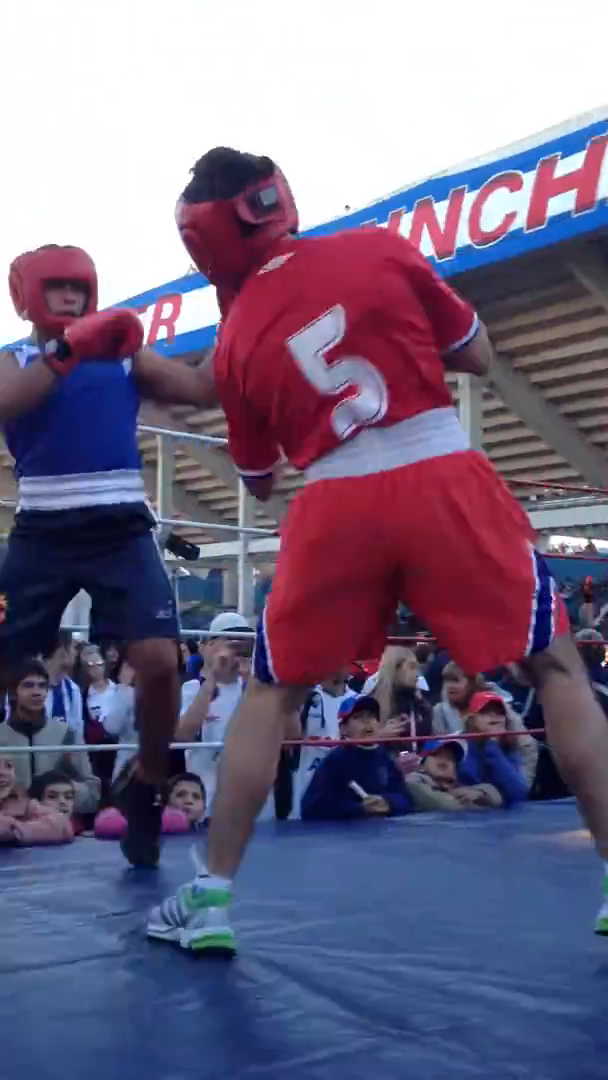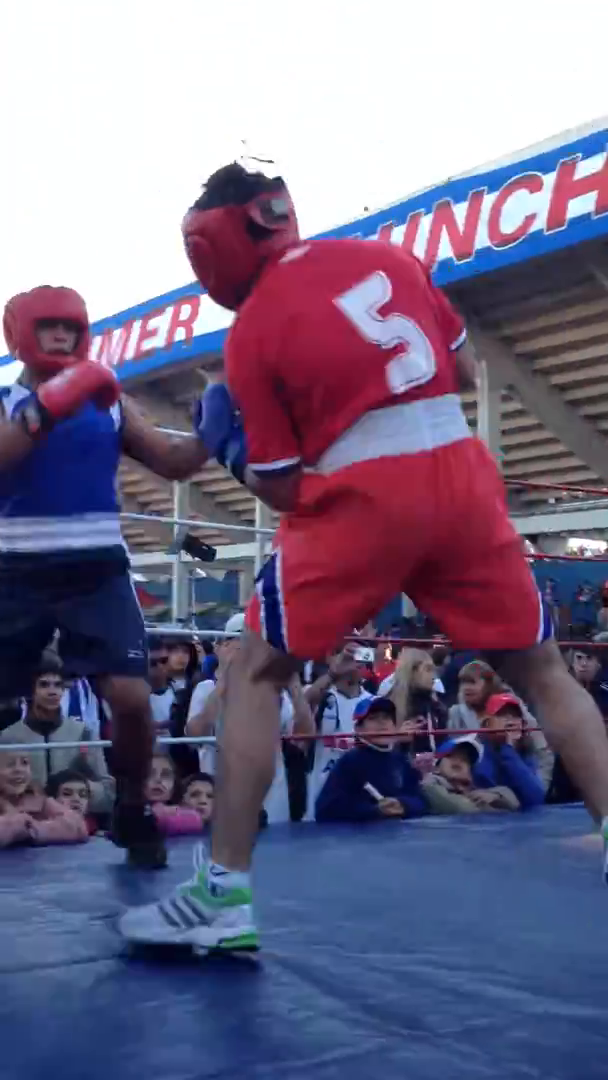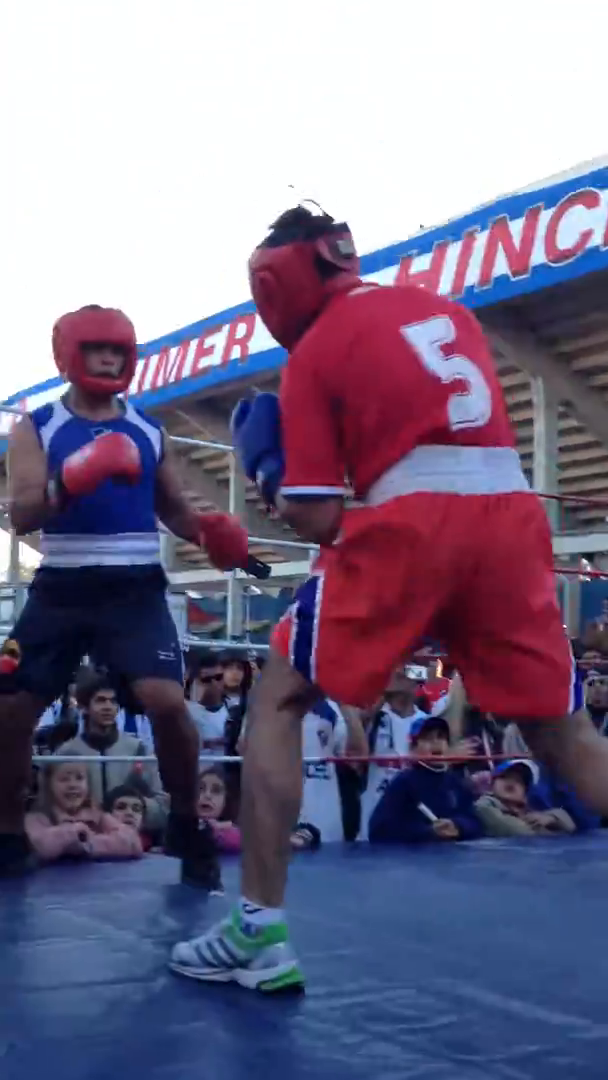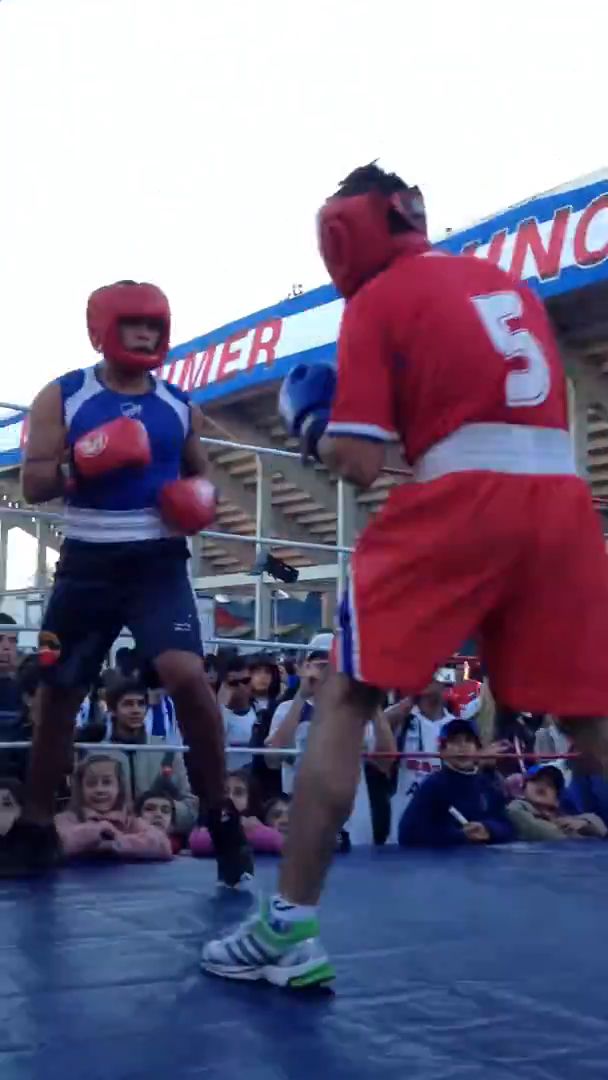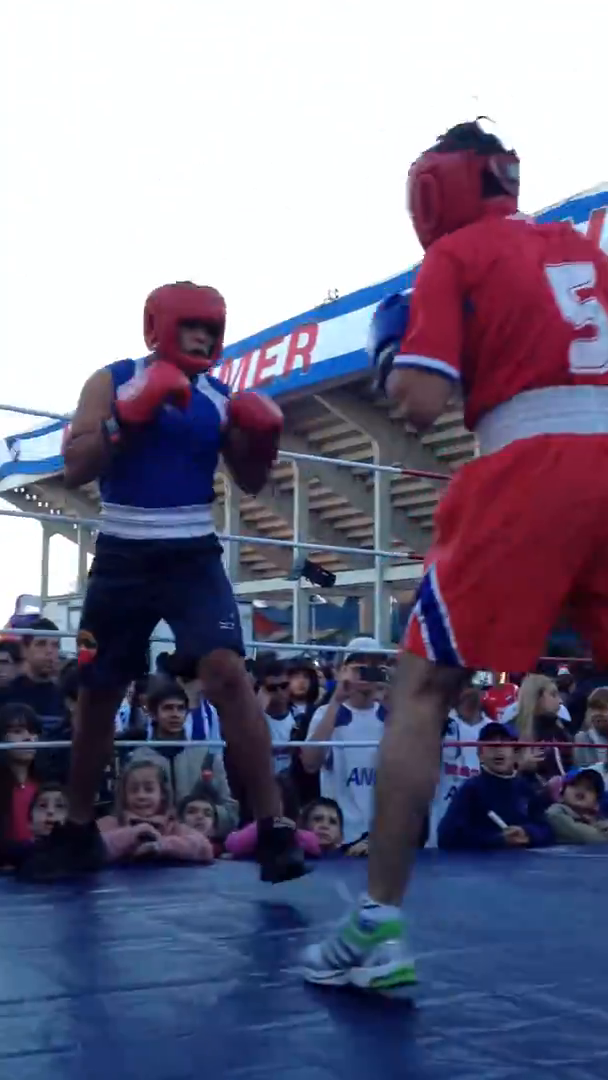
dt=0.1s
person 1, frame 1
left shoulder: (235, 338)
right shoulder: (378, 250)
left elbow: (258, 480)
right elbow: (476, 356)
left hip: (339, 516)
right hip: (450, 489)
left knee: (271, 694)
left ankle: (210, 896)
person 1, frame 2
left shoulder: (255, 334)
right shoulder: (381, 256)
left elbow: (283, 490)
left wrist: (239, 452)
left hip: (365, 495)
right hip: (464, 477)
left knee: (255, 672)
right knee: (543, 673)
left ankle: (219, 893)
person 1, frame 3
left shoulder: (309, 359)
right shoulder: (442, 305)
left elbow: (315, 520)
left wrist: (268, 473)
left hip: (408, 530)
right hip: (511, 523)
left knee: (276, 701)
left ankle: (257, 932)
person 1, frame 4
left shoulder: (376, 303)
right shoulder: (503, 281)
left elbow: (360, 463)
left wrist: (310, 425)
left hip: (460, 507)
left knee: (344, 703)
left ankle: (289, 926)
person 1, frame 5
left shoulder: (453, 255)
left elbow: (422, 400)
left wrist: (393, 351)
left hip: (529, 476)
left knee: (422, 688)
left ankle: (376, 929)
person 2, frame 1
left shoulder: (123, 356)
left elbow: (204, 388)
right wrist: (66, 348)
left hip: (120, 532)
left knee: (159, 663)
left ankle: (143, 792)
person 2, frame 2
left shoulder: (110, 406)
left elbow: (175, 464)
right wrist: (48, 405)
left hip: (98, 575)
left knee: (130, 701)
left ankle: (133, 813)
person 2, frame 3
left shoulder: (148, 430)
left elbow: (176, 511)
left wrist: (213, 529)
right wrist: (73, 479)
left hip: (135, 588)
right hip: (60, 589)
left knee: (167, 705)
left ankle: (187, 828)
person 2, frame 4
left shoulder: (178, 404)
right shoulder: (62, 396)
left elbow: (198, 473)
left wrist: (198, 496)
right wrist: (86, 461)
left hip: (158, 563)
right hip: (88, 565)
left knee: (186, 677)
right knee: (56, 700)
left ankle: (220, 816)
person 2, frame 5
left shoulder: (222, 399)
right shoulder: (111, 382)
left elbow: (252, 482)
right elbow: (75, 466)
left wrist: (263, 438)
right wrist: (131, 411)
left hip: (192, 560)
right hip: (121, 561)
left knee: (228, 677)
right knee: (97, 699)
left ankle: (271, 828)
right ankle: (78, 831)
